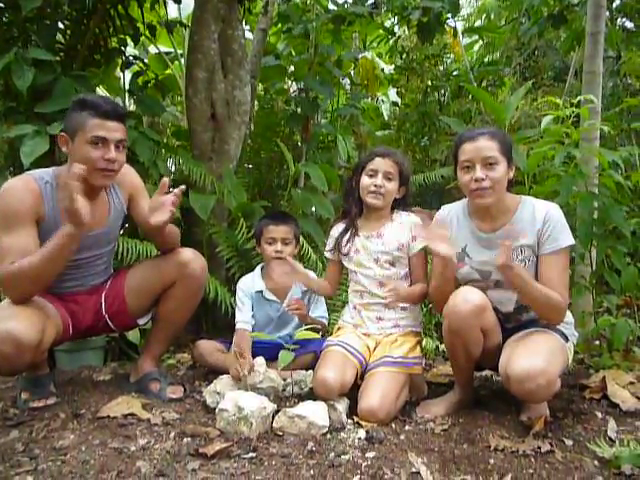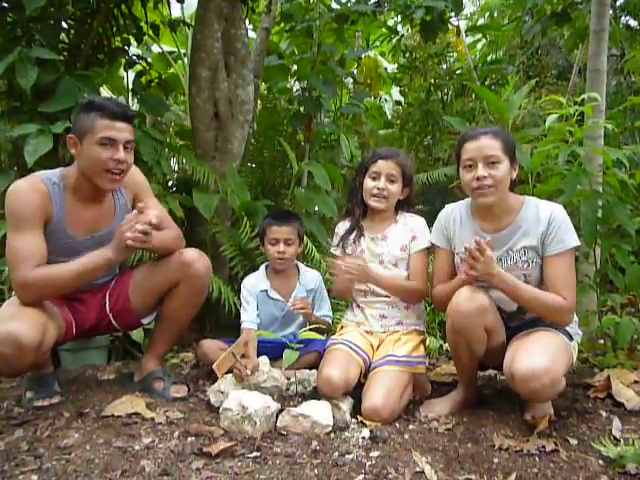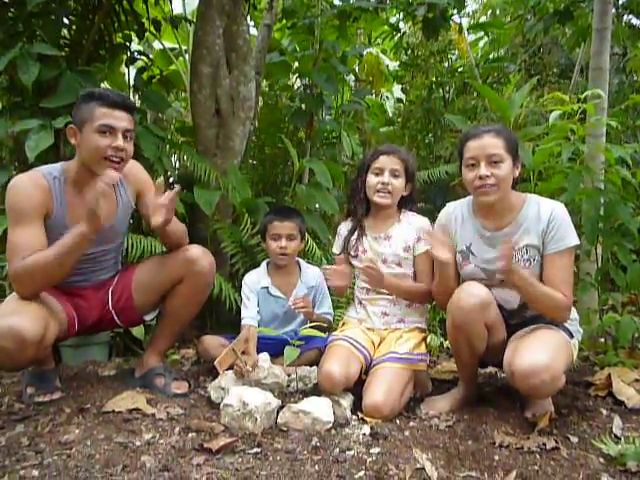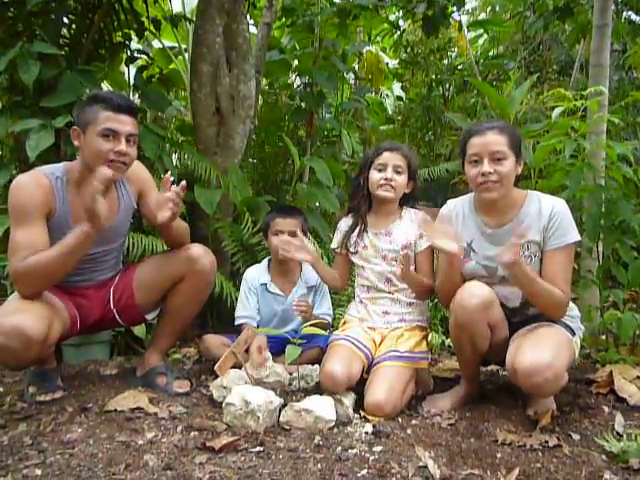
dt=0.2s
person 1, frame 1
left shoulder: (124, 178)
left elbow: (171, 245)
left wrist: (159, 226)
right wrist: (72, 230)
left hip: (105, 296)
right hip: (47, 302)
left knee: (191, 264)
left ankle: (146, 367)
right ankle: (37, 370)
person 1, frame 2
left shoulder: (130, 179)
right shoulder: (30, 193)
left elbow: (176, 240)
right elbow: (26, 287)
left wrist: (149, 239)
right wrist: (112, 252)
left hip: (110, 296)
right hip: (51, 302)
left knee: (196, 264)
left ankle: (150, 366)
right ankle: (42, 370)
person 1, frame 3
left shoulder: (132, 174)
right shoulder: (31, 187)
left elbow: (181, 240)
left wrist: (164, 225)
right wrist: (88, 229)
left hip: (112, 292)
right hip: (54, 298)
left knee: (199, 261)
left ankle: (151, 362)
right ankle: (43, 365)
person 1, frame 4
left shoulder: (134, 175)
right shoulder: (33, 187)
left elbow: (181, 242)
left wrist: (167, 222)
right wrist: (88, 228)
left hip: (114, 290)
right hip: (57, 297)
left knee: (200, 260)
left ankle: (152, 361)
right ankle: (45, 364)
person 2, frame 1
left shoulder: (545, 216)
right shoulder: (447, 218)
left elbow: (555, 313)
right elbow: (441, 303)
left wrist: (510, 270)
right wrist: (445, 262)
left hip: (539, 327)
right hip: (480, 333)
left knee: (527, 378)
right knee: (467, 302)
left ankle: (537, 392)
right ankle: (462, 391)
person 2, frame 2
left shoulder: (549, 217)
right shoulder: (450, 218)
left elbow: (564, 312)
right elbow: (440, 300)
left wrist: (496, 275)
right wrist: (468, 277)
left hip: (543, 326)
right hip: (481, 331)
left knee: (530, 377)
right knee: (466, 301)
left ankle: (541, 391)
right ankle: (466, 390)
person 2, frame 3
left shoulder: (550, 215)
right shoulder: (451, 216)
left elbow: (561, 310)
right elbow: (443, 301)
left wrist: (513, 272)
right wrist: (444, 265)
left hip: (543, 323)
right hip: (482, 329)
left knee: (531, 374)
right knee: (469, 296)
left ankle: (540, 389)
right ankle: (466, 387)
person 2, frame 4
left shoulder: (551, 211)
right shoulder: (453, 212)
left elbow: (558, 308)
right elbow: (447, 299)
left wrist: (516, 268)
right wrist: (448, 257)
left hip: (545, 320)
right hip: (485, 327)
left knee: (534, 372)
right knee: (473, 297)
left ankle: (542, 386)
right ankle: (469, 385)
person 3, frame 1
left shoulder: (410, 225)
right shoulder: (342, 231)
left elbow: (422, 288)
right elbow: (330, 287)
left wrist: (405, 294)
right wrist: (302, 277)
left hip: (399, 330)
right hip: (354, 326)
left knee: (373, 411)
right knee: (326, 385)
left ankle: (405, 378)
right ankle: (371, 374)
person 3, frame 2
left shoulder: (415, 226)
right shoulder: (346, 229)
left elbow: (418, 291)
right elbow: (342, 293)
left wrist: (372, 276)
right wrist: (346, 280)
left hip: (404, 329)
right hip: (358, 324)
left knee: (376, 410)
right knee: (331, 384)
left ankle: (411, 379)
right ankle: (391, 374)
person 3, frame 3
left shoulder: (418, 226)
right shoulder: (349, 228)
left elbow: (427, 292)
right elbow: (343, 285)
left wrist: (385, 281)
right wrist: (338, 281)
left hip: (404, 327)
right hip: (359, 322)
left knee: (377, 406)
right knee: (331, 379)
left ankle: (412, 375)
right ankle: (374, 370)
person 3, frame 4
left shoulder: (417, 223)
right shoulder: (350, 225)
left elbow: (427, 290)
right elbow: (340, 281)
left wrist: (410, 277)
right wrist: (313, 259)
left hip: (405, 325)
right hip: (360, 320)
left knee: (378, 405)
right knee: (333, 378)
left ankle: (410, 374)
right ankle: (374, 368)
person 4, frame 1
right shoulder: (247, 283)
left elbow: (321, 328)
right elbow: (243, 327)
left wrist: (306, 319)
right wrist: (245, 358)
left hip: (294, 349)
right hip: (256, 349)
left knee: (324, 346)
right knee: (201, 349)
person 4, frame 2
left shoulder: (313, 279)
right shoulder: (251, 283)
left elbow: (325, 327)
right elbow: (249, 327)
left wrist: (311, 318)
right wrist: (251, 358)
left hip: (298, 349)
right hip: (261, 348)
right knee: (205, 348)
person 4, frame 3
left shoulder: (314, 276)
right shoulder: (252, 279)
left elbow: (327, 324)
right elbow: (249, 324)
left wrist: (312, 316)
right wrist: (251, 354)
left hip: (299, 345)
right hip: (262, 345)
left knee: (328, 343)
right knee: (206, 344)
person 4, frame 4
left shoulder: (314, 275)
right shoulder: (253, 276)
left elbow: (326, 325)
right elbow: (247, 322)
left wrist: (310, 318)
right wrist: (256, 338)
left hip: (299, 344)
right hip: (262, 342)
left knee: (329, 342)
right knee: (208, 343)
